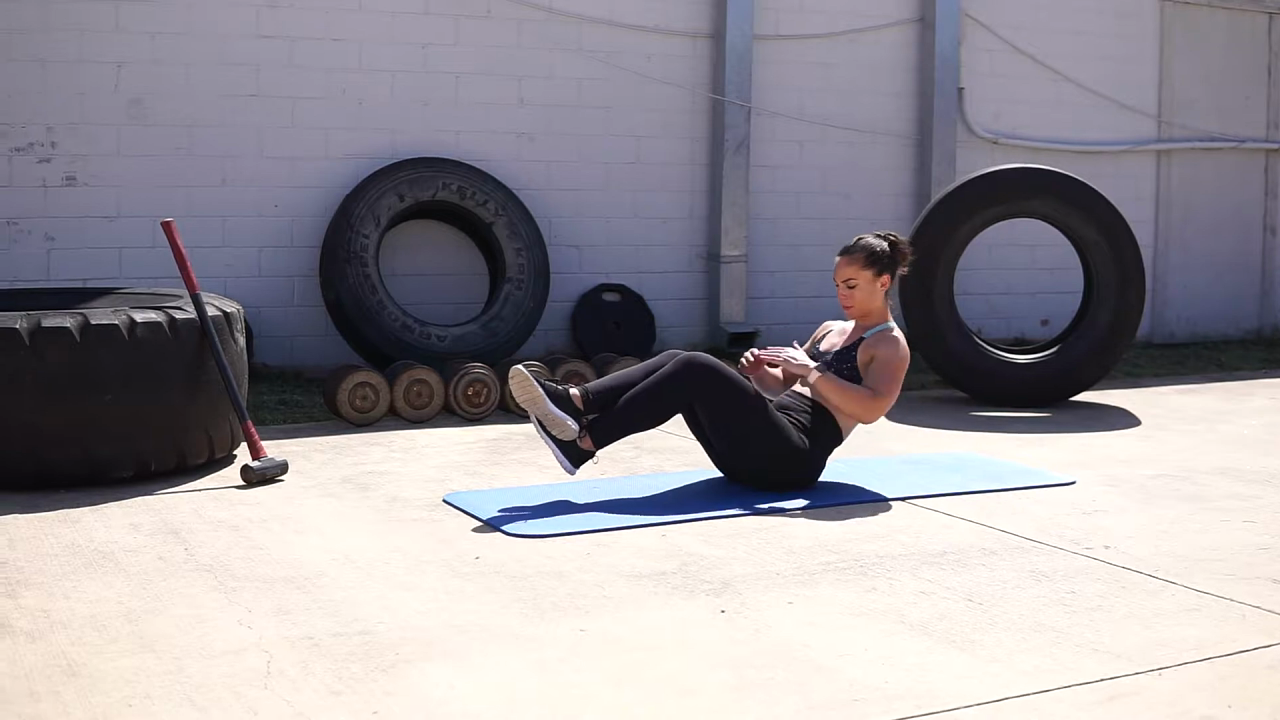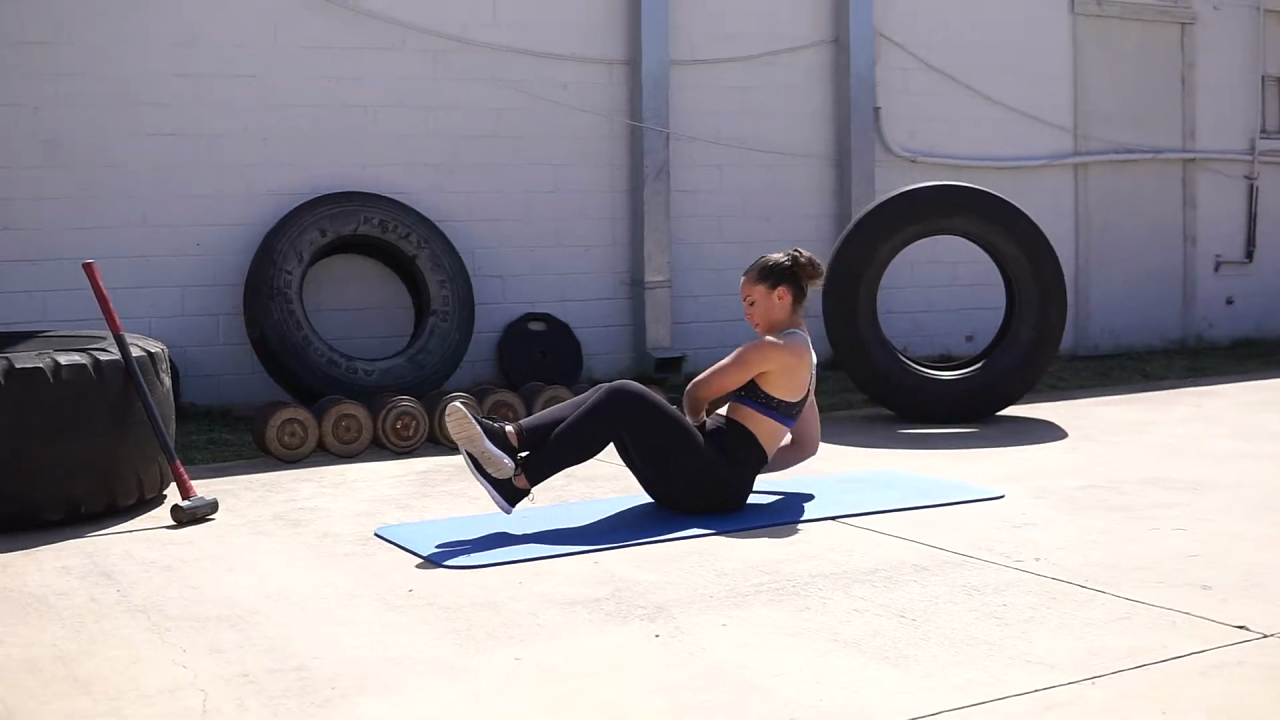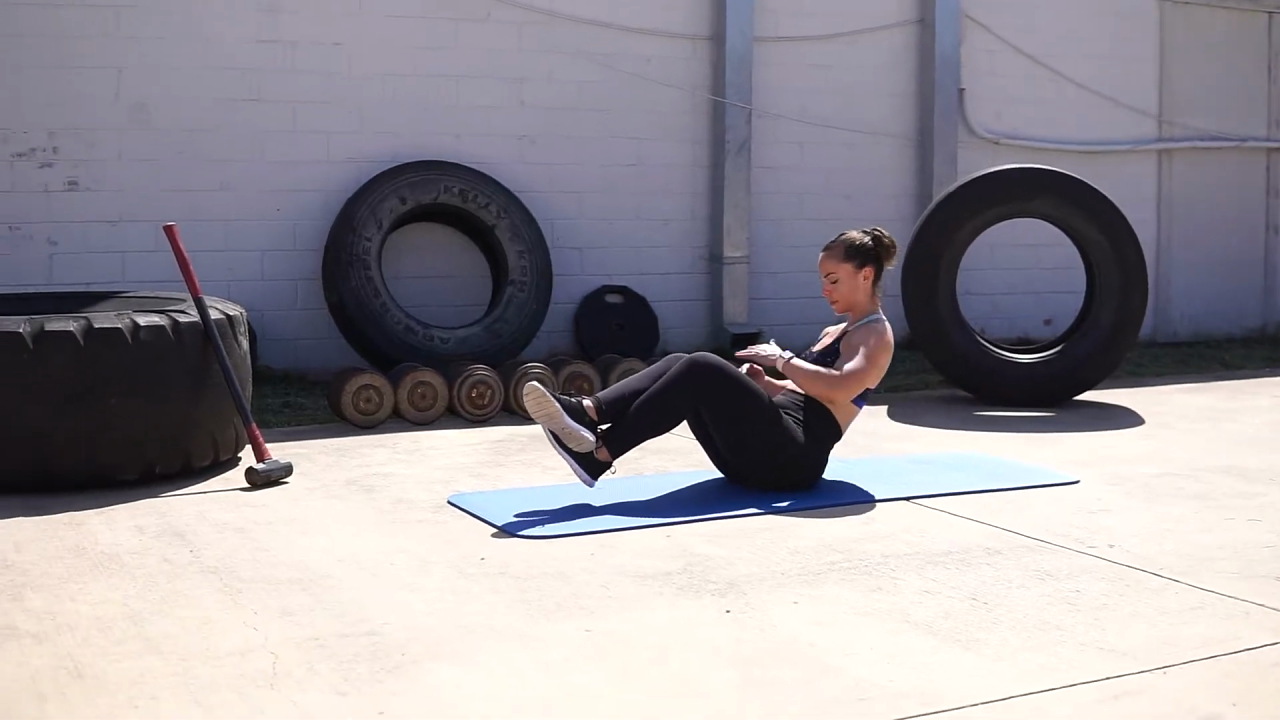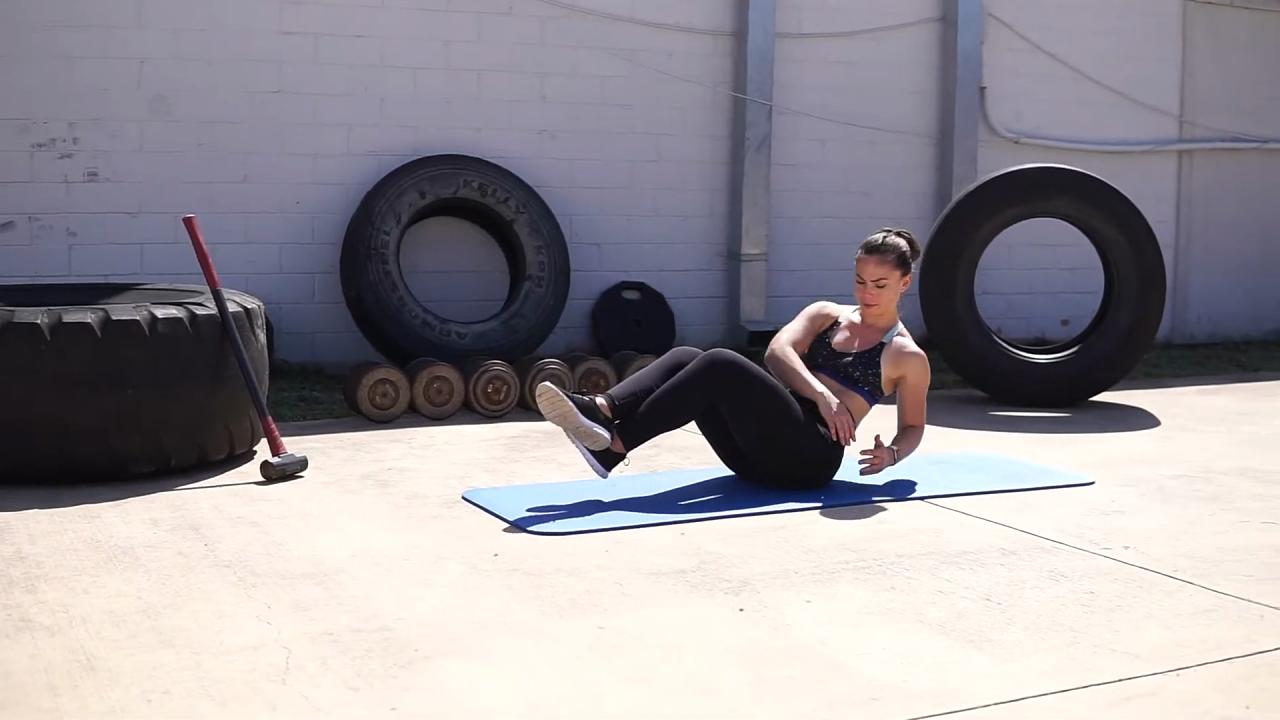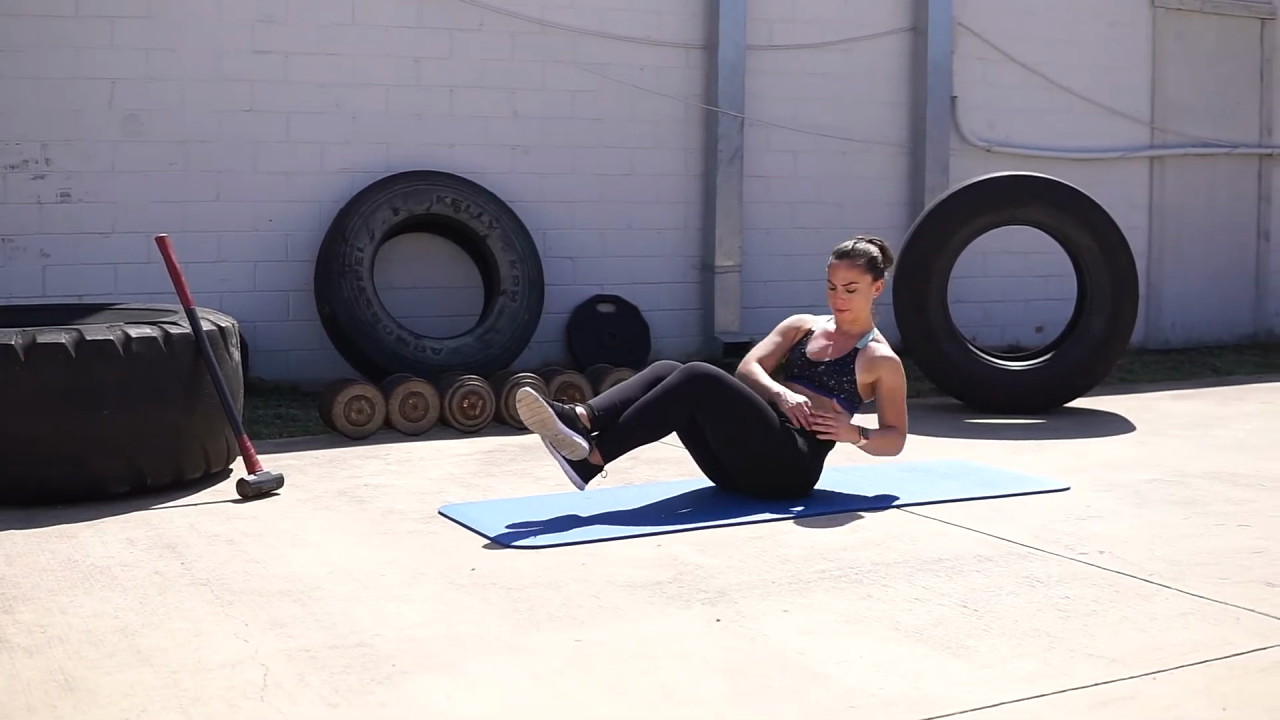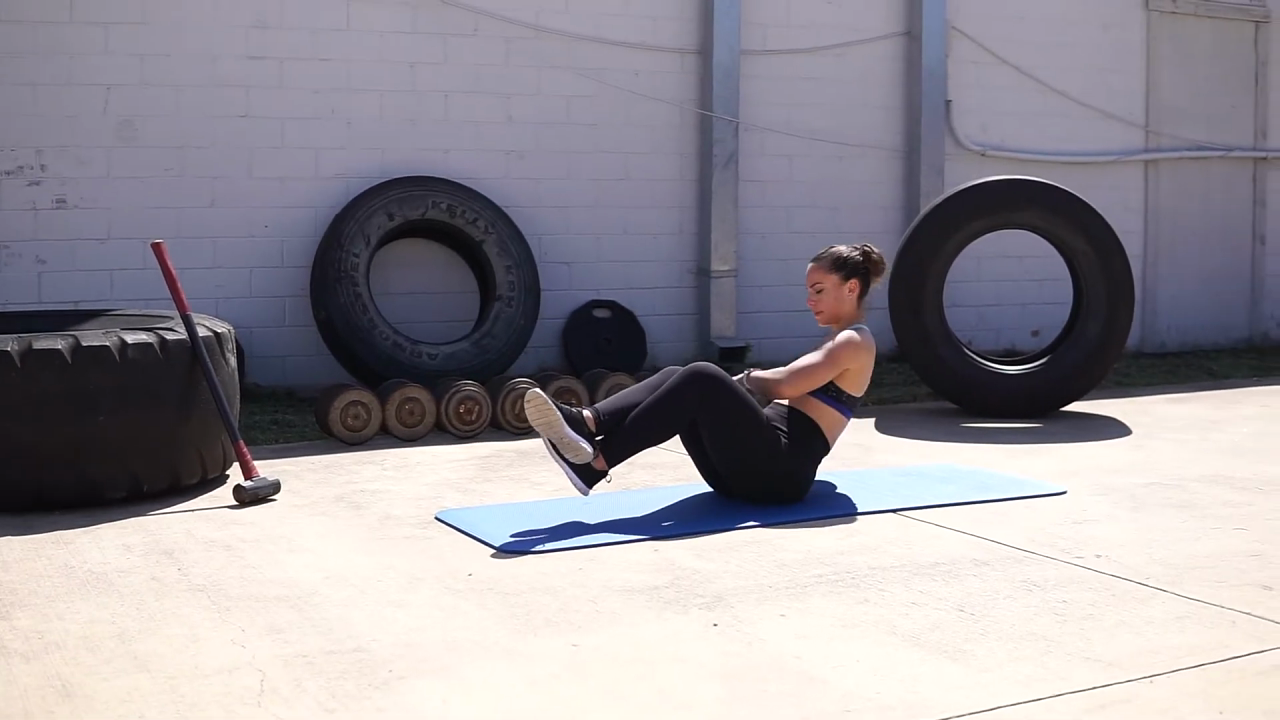
dt=0.3s
person 1, frame 1
left shoulder: (890, 346)
right shoulder: (834, 330)
left elbow: (872, 408)
right elbow: (776, 387)
left wrist: (811, 375)
right wrist: (760, 367)
left hip: (789, 458)
right hip: (757, 450)
left knee: (696, 369)
right knee: (675, 361)
left ankle: (583, 442)
right ankle: (572, 401)
person 1, frame 2
left shoulder: (776, 348)
right shoulder: (796, 355)
left elbow: (701, 391)
right elbow: (806, 445)
left wrist: (693, 417)
left hip: (715, 482)
right hip: (697, 473)
left knee: (623, 397)
right knee: (608, 395)
left ankle: (519, 479)
right ankle: (507, 437)
person 1, frame 3
left shoulder: (875, 337)
right shoulder: (835, 331)
left elbow: (839, 389)
left wrist: (781, 359)
right wrist: (763, 381)
left hip: (792, 458)
right hip: (752, 453)
left knee: (703, 368)
right knee: (678, 365)
left ankle: (601, 453)
right ankle: (585, 412)
person 1, frame 4
left shoulder: (907, 355)
right shoulder: (827, 315)
left elbow: (913, 428)
right elbow: (778, 353)
left wrist: (890, 454)
right wrist: (822, 395)
left hip: (808, 455)
right hip: (759, 453)
left knee: (720, 365)
right knee: (685, 358)
left ankle: (615, 444)
right ankle: (599, 409)
person 1, frame 5
left shoulder: (881, 360)
right shoulder: (803, 327)
left elbow: (894, 438)
right elbow: (748, 368)
left wrist: (857, 436)
right wrist: (784, 397)
left hip: (788, 465)
right hip: (741, 463)
left knee: (700, 379)
right knee: (667, 372)
left ankle: (593, 456)
right ankle: (579, 420)
person 1, frame 6
left shoulder: (854, 345)
right shoulder: (832, 346)
left elbow: (782, 385)
left wrist: (747, 380)
left hip: (780, 471)
right hip: (739, 468)
left knee: (701, 378)
right knee: (675, 378)
left ankle: (596, 462)
right ankle: (584, 423)
